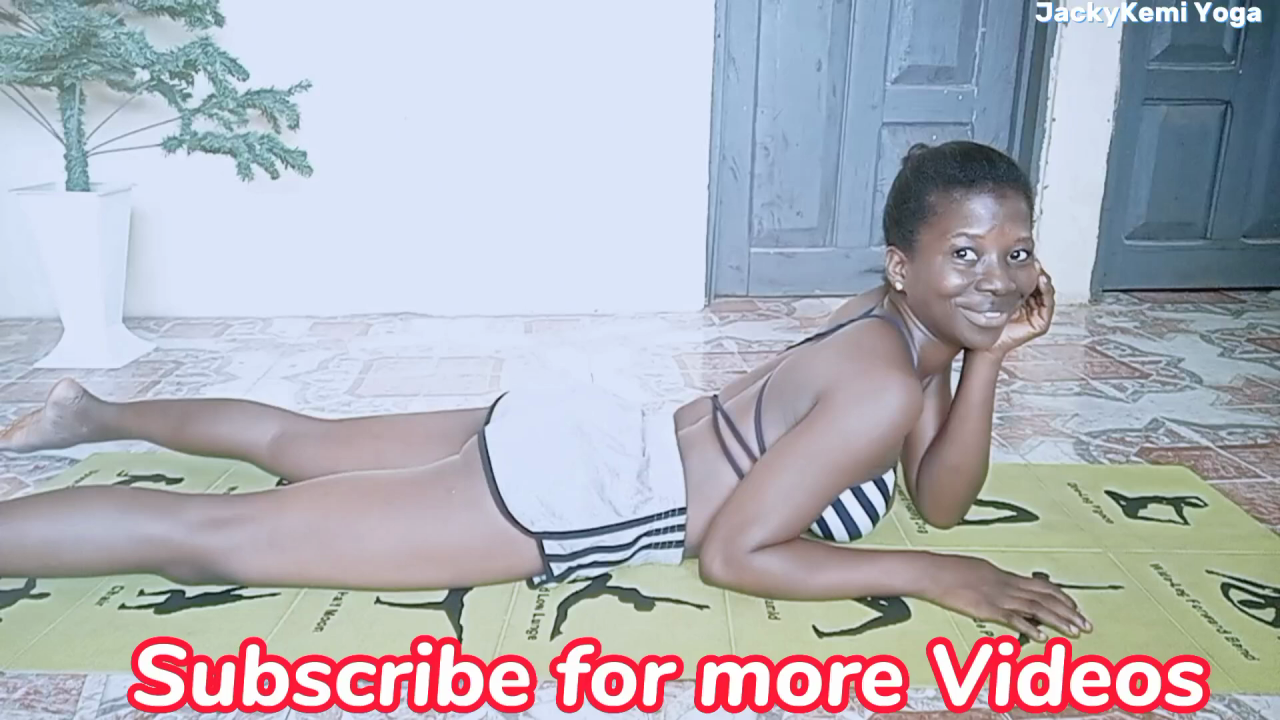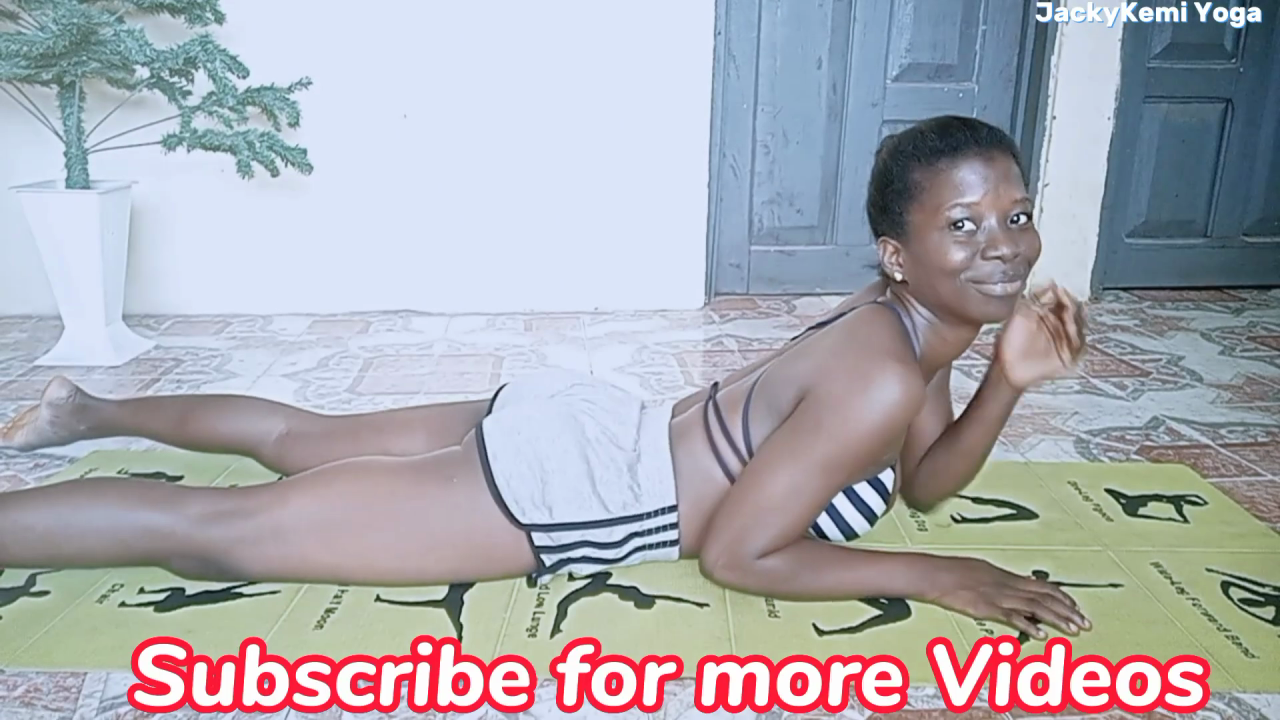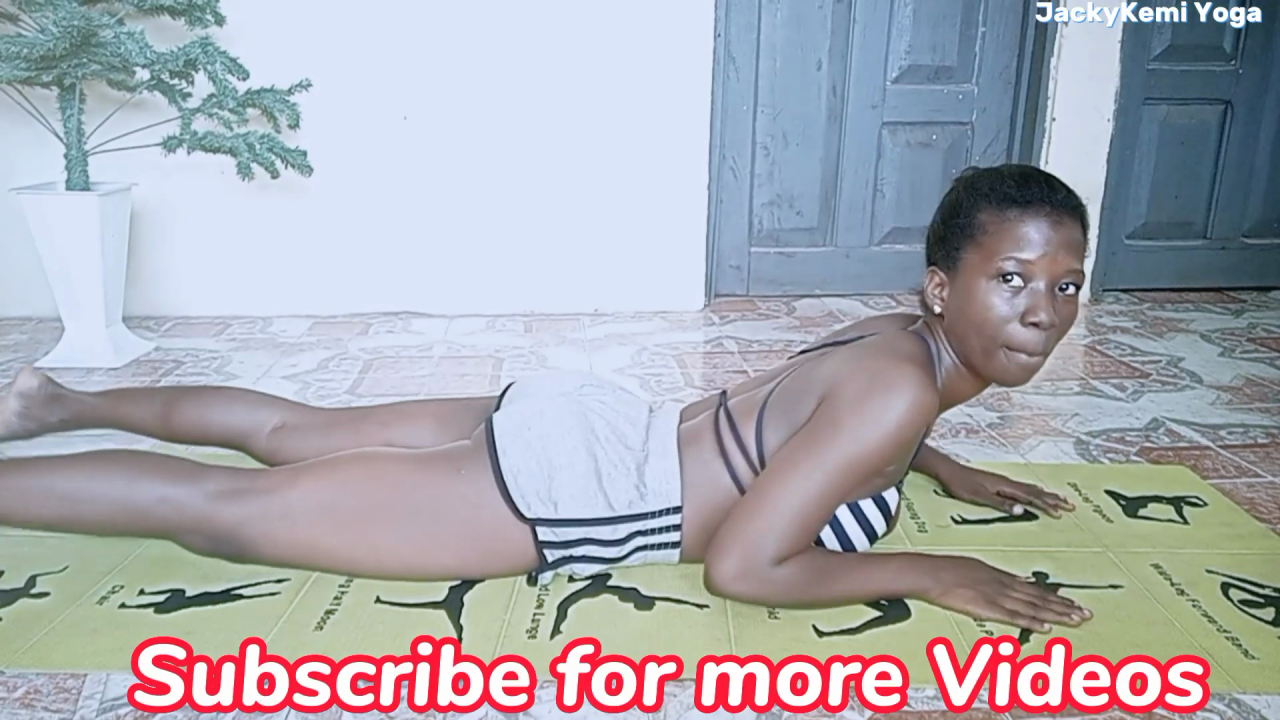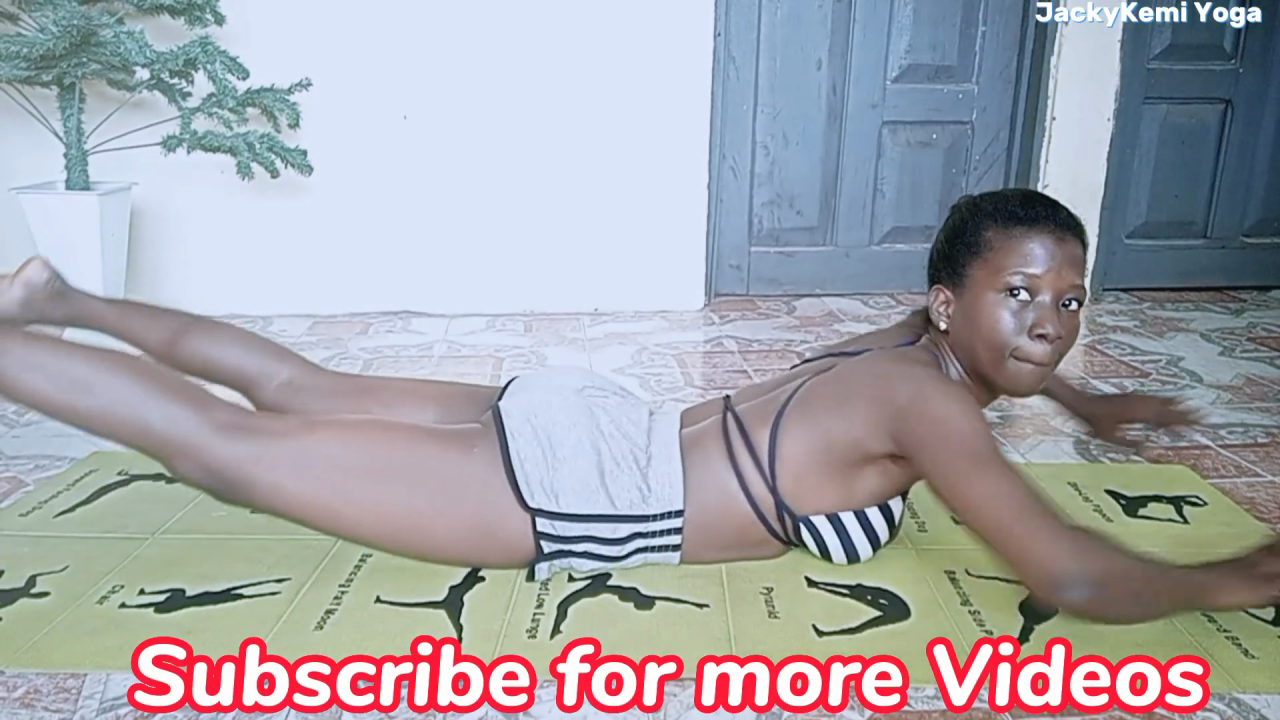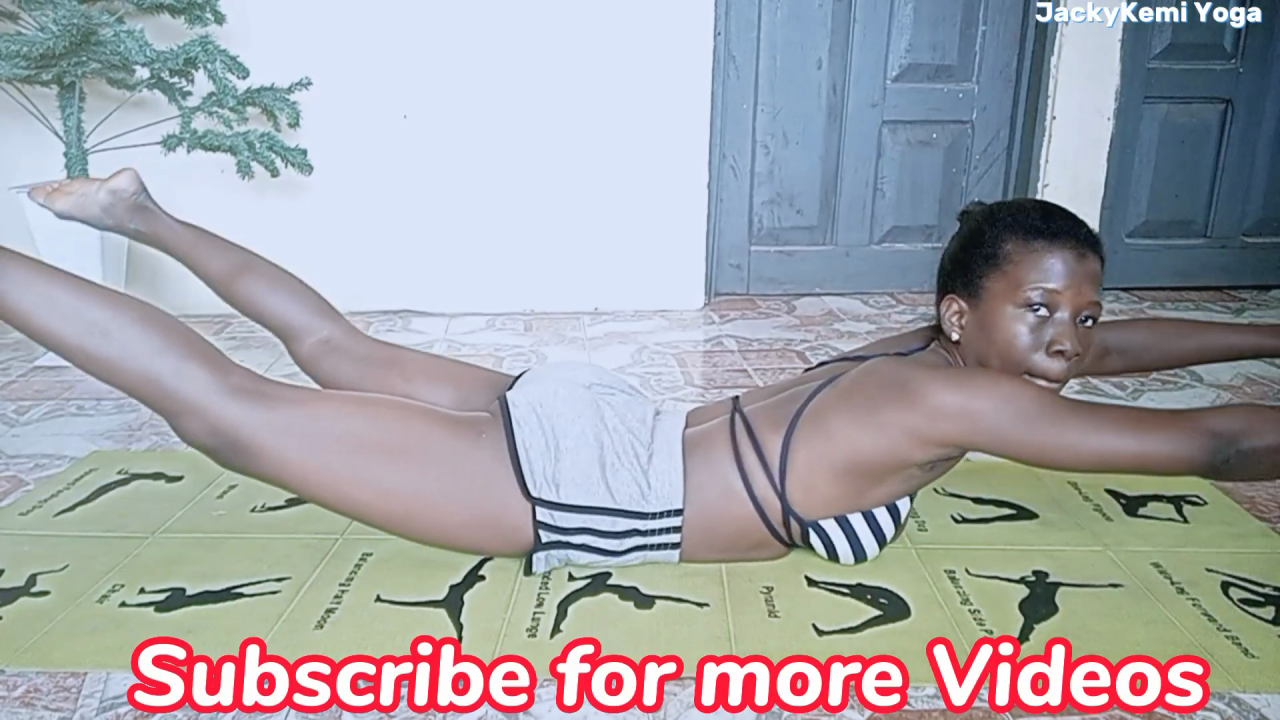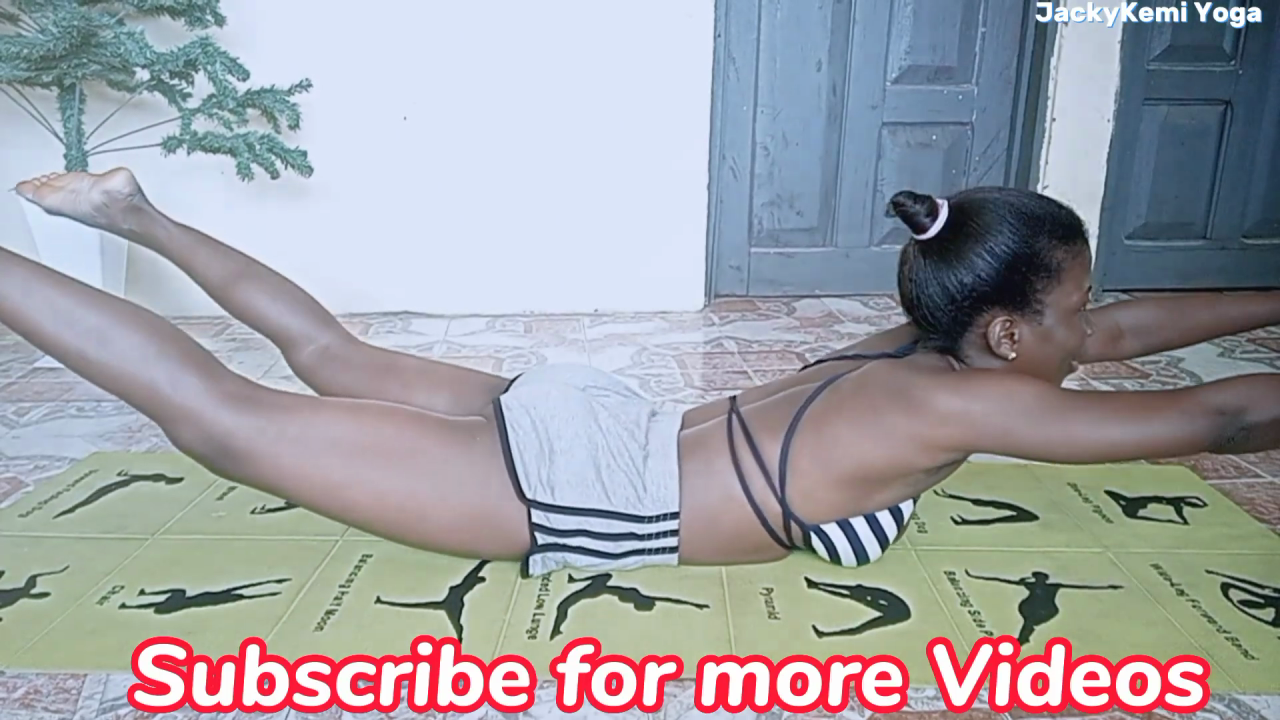
dt=0.5s
person 1, frame 1
left shoulder: (895, 317)
right shoulder: (882, 385)
left elbow: (940, 498)
right elbow: (734, 554)
left wrist: (989, 357)
right wrist: (932, 578)
left hip: (576, 442)
right hip: (565, 498)
left knee: (301, 446)
right knee: (214, 535)
left ankle: (94, 410)
person 1, frame 2
left shoulder: (908, 315)
right shoulder: (880, 380)
left elbow: (925, 481)
right elbow: (740, 556)
left wrist: (1010, 381)
right wrist: (934, 576)
left hip: (576, 432)
right hip: (558, 494)
left knee: (301, 441)
right knee: (211, 532)
left ankle: (94, 412)
person 1, frame 3
left shoulder: (904, 339)
right shoulder: (898, 388)
right elbow: (743, 566)
left wrist: (935, 464)
right wrist: (929, 571)
left hip: (580, 427)
right hip: (566, 493)
left knee: (294, 433)
right knee: (222, 510)
person 1, frame 4
left shoulder: (924, 346)
right shoulder: (932, 404)
right elbow: (1074, 578)
left hip: (577, 434)
right hip: (571, 490)
left knee: (301, 392)
right knee: (234, 452)
person 1, frame 5
left shoulder: (939, 348)
right shoulder: (958, 397)
left elbow: (1107, 341)
left hip: (584, 426)
right hip: (574, 487)
left knee: (338, 353)
right knee: (234, 415)
left ankle: (142, 214)
person 1, frame 6
left shoulder: (925, 342)
right shoulder: (966, 402)
left elbow: (1114, 331)
left hip: (582, 425)
right hip: (574, 490)
left knee: (330, 358)
right knee: (231, 424)
left ankle: (133, 211)
